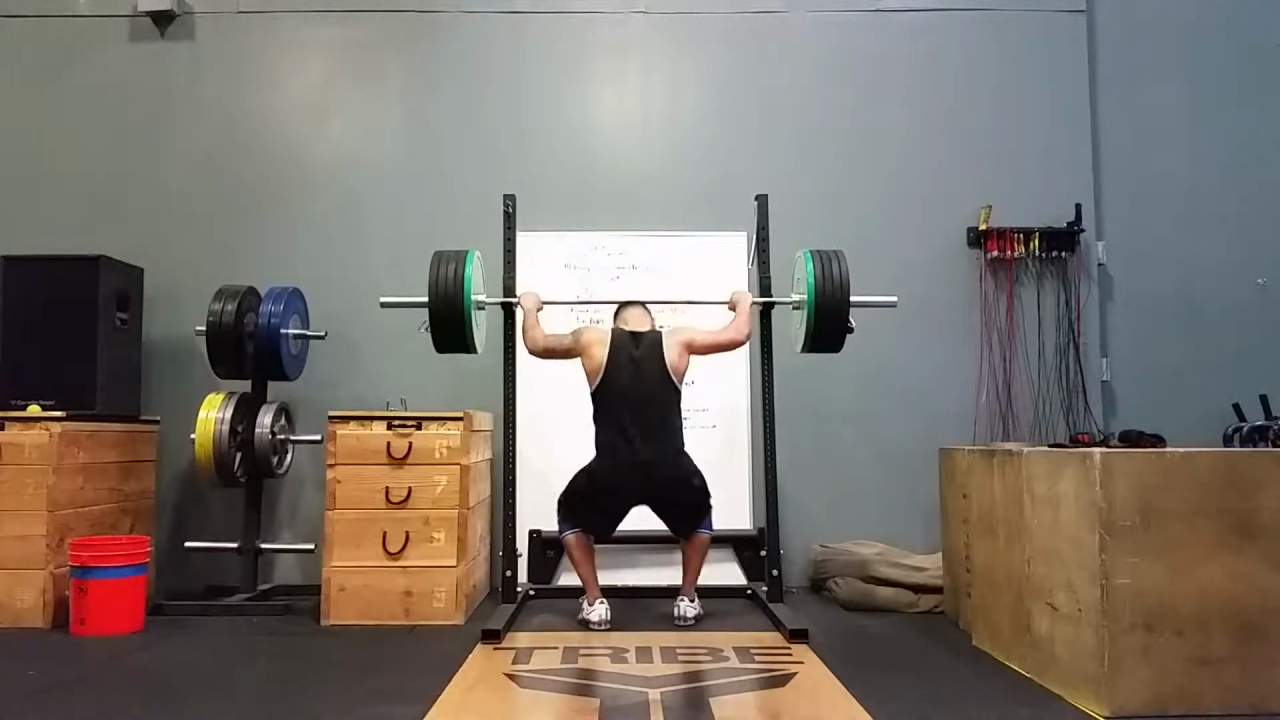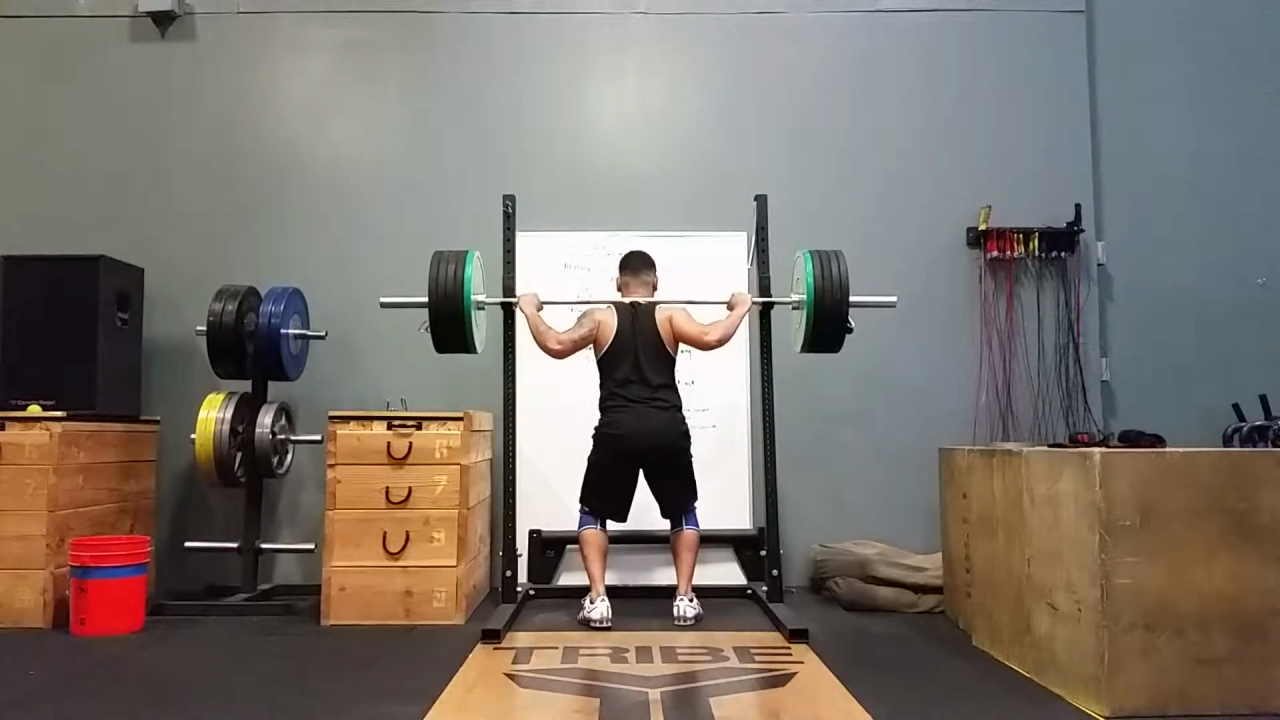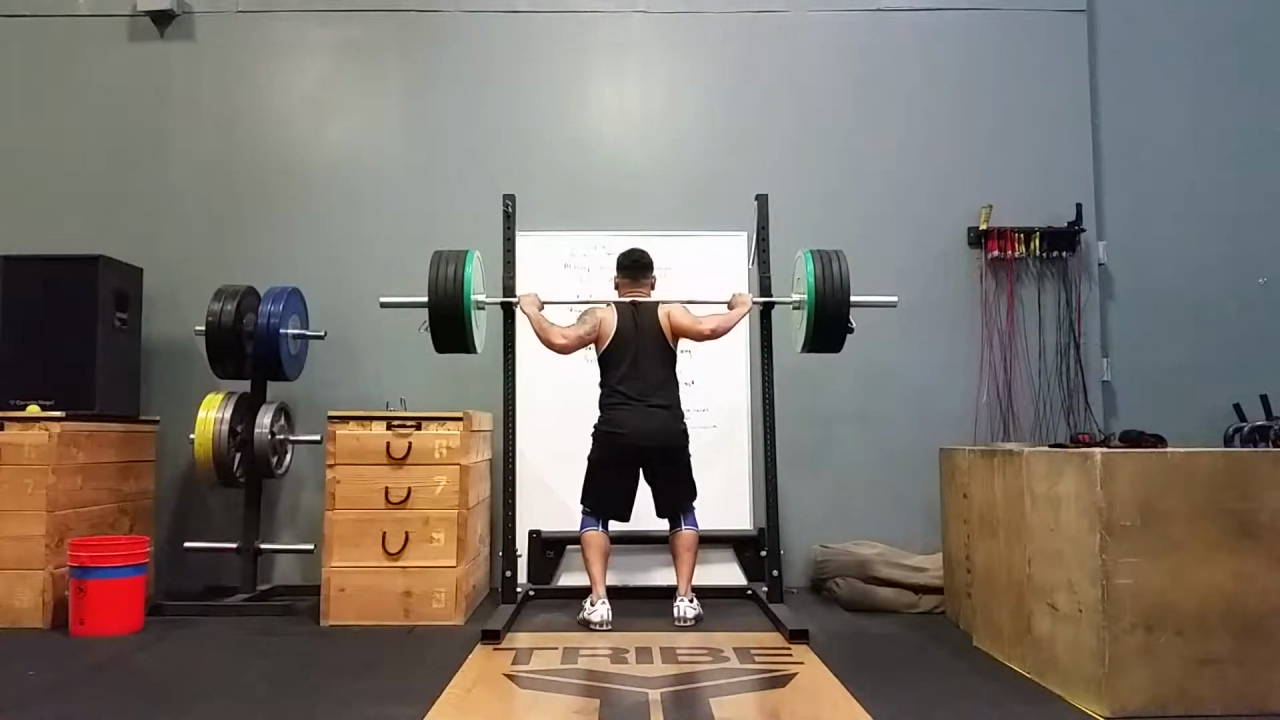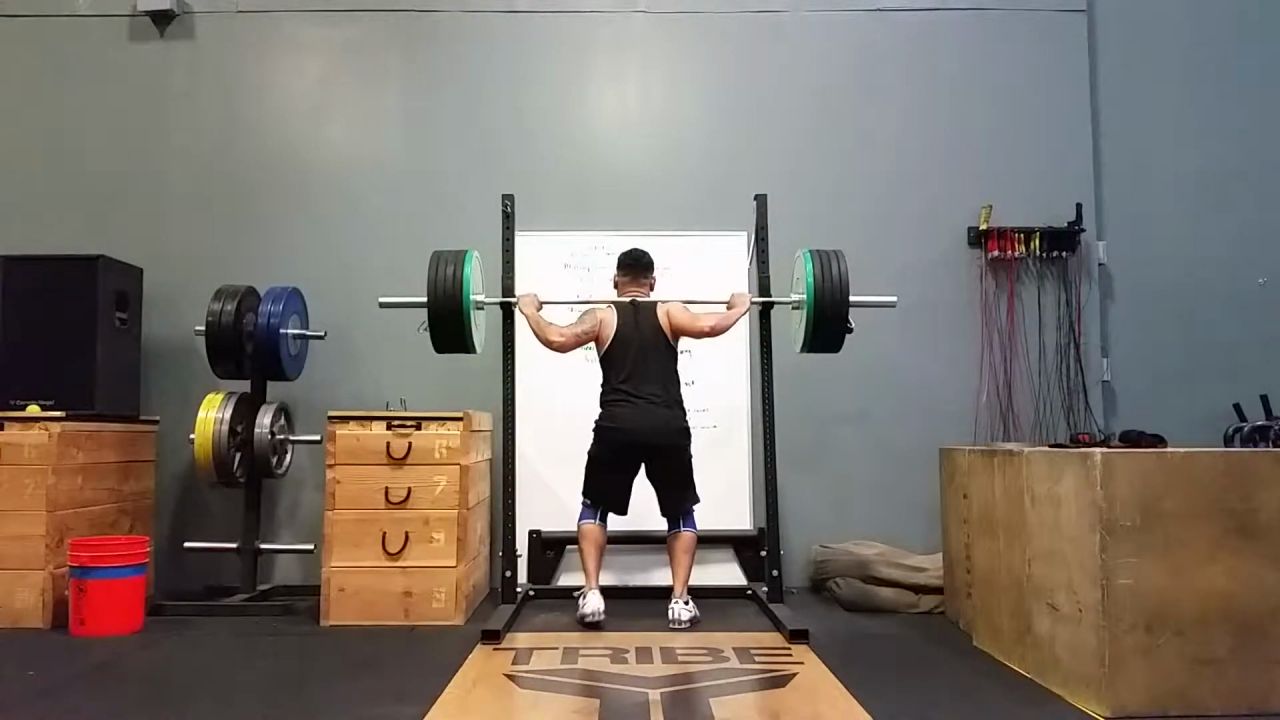
dt=0.7s
person 1, frame 1
left shoulder: (593, 341)
right shoulder: (676, 342)
left elbow: (536, 344)
right elbow: (737, 336)
left wrist: (529, 309)
right wrist: (743, 305)
left hip: (612, 472)
right hip: (669, 471)
left knee: (570, 516)
right knee: (698, 516)
left ankle: (594, 602)
right ankle: (687, 600)
person 1, frame 2
left shoulder: (600, 317)
right shoulder: (670, 315)
left elbow: (555, 345)
right elbow: (711, 338)
left wrist: (530, 310)
right wrist: (740, 308)
left hip: (616, 431)
right hip: (668, 430)
left knee: (593, 514)
right knee: (682, 512)
left ankle: (597, 600)
right ankle: (685, 599)
person 1, frame 3
left shoulder: (601, 316)
right shoulder: (669, 313)
left elbow: (561, 341)
right elbow: (707, 329)
left wrist: (531, 310)
right wrist: (741, 308)
left hip: (616, 430)
right hip: (667, 429)
left knee: (595, 515)
right knee: (681, 512)
left ankle: (599, 602)
right ankle: (685, 600)
person 1, frame 4
left shoulder: (601, 317)
right shoulder: (669, 312)
left elbow: (558, 340)
right elbow: (708, 326)
left wrist: (530, 310)
right wrist: (739, 307)
left hip: (617, 427)
right hip: (669, 427)
left knee: (594, 508)
right knee: (680, 512)
left ankle: (592, 594)
right ankle: (680, 602)
